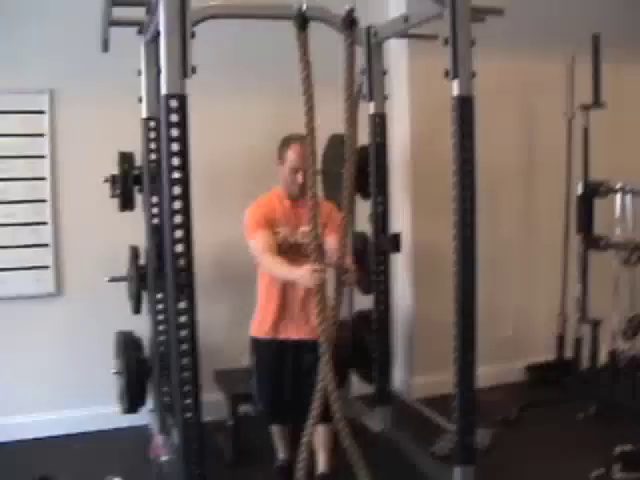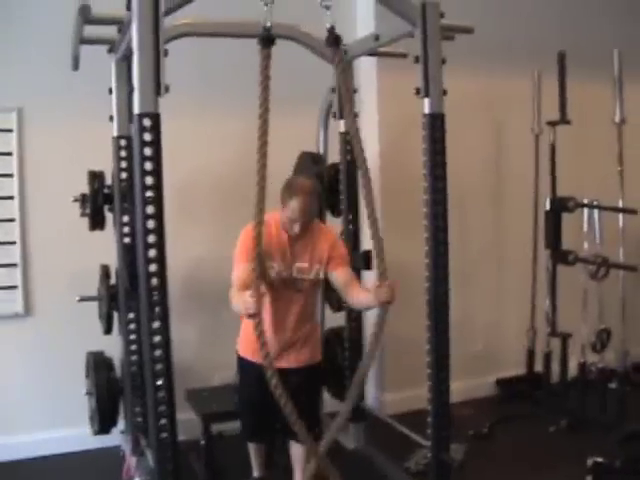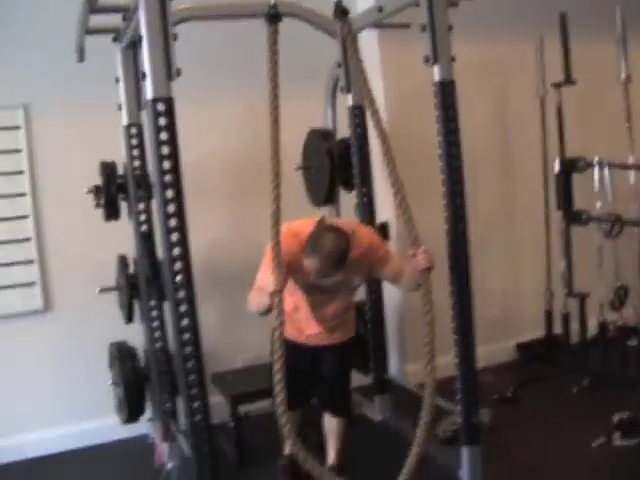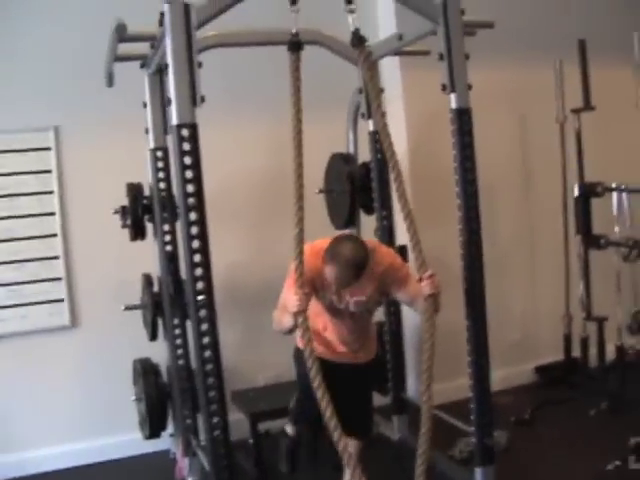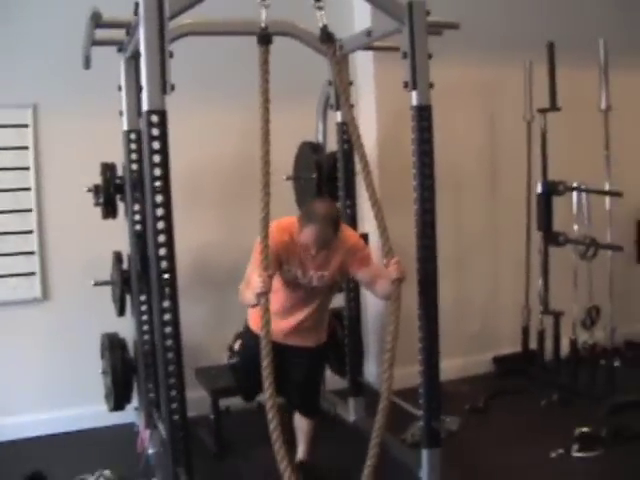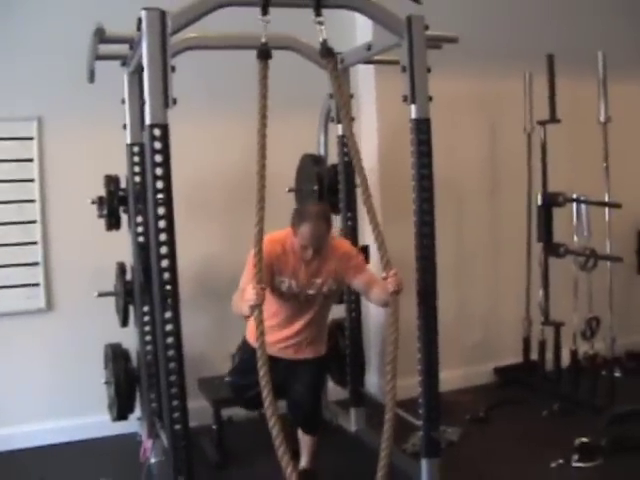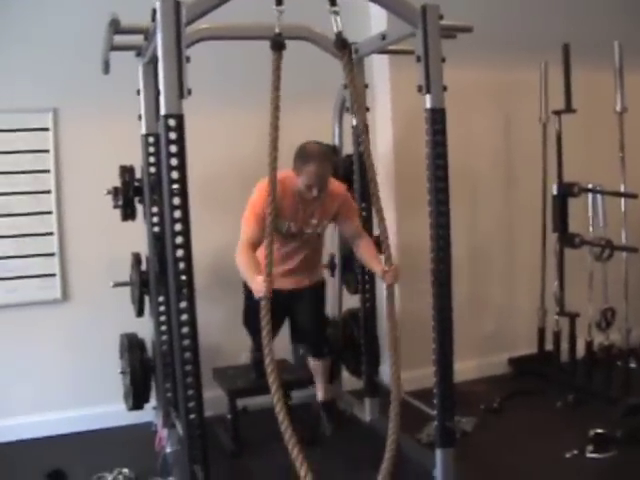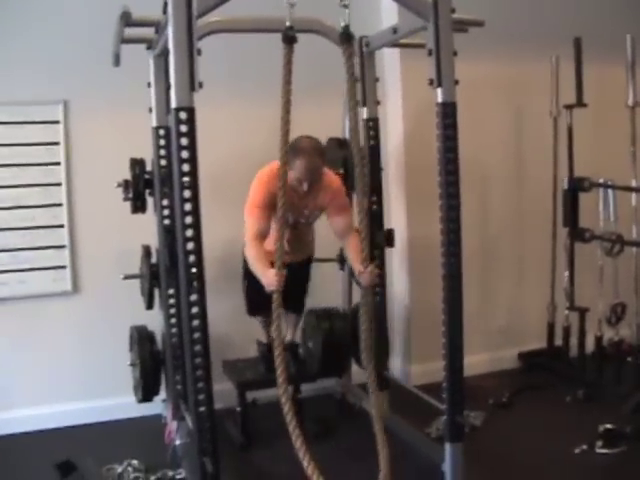
dt=0.4s
person 1, frame 1
left shoulder: (327, 211)
right shoulder: (260, 210)
left elbow: (337, 257)
right elbow: (266, 260)
left wrist: (344, 268)
right wrist: (299, 275)
left hip: (315, 328)
right hip: (271, 328)
left knee: (320, 402)
right knee: (273, 402)
person 1, frame 2
left shoulder: (328, 240)
right shoulder: (255, 235)
left elbow: (350, 290)
right elbow: (237, 289)
left wrist: (377, 296)
right wrist: (243, 302)
left hip: (304, 353)
right hip: (257, 351)
left knee: (303, 424)
right knee: (256, 421)
person 1, frame 3
left shoulder: (366, 242)
right shoulder: (287, 240)
left elbow: (402, 277)
right elbow: (254, 304)
left wrist: (418, 268)
right wrist: (268, 295)
left hip: (337, 332)
right hip: (293, 329)
left knee: (336, 399)
right knee: (290, 396)
right ankle: (289, 455)
person 1, frame 4
left shoulder: (386, 262)
right shoulder: (310, 259)
left elbow: (417, 301)
right elbow: (278, 322)
left wrist: (428, 295)
right wrist: (292, 316)
left hip: (358, 352)
right hip: (315, 346)
left knee: (355, 419)
right knee: (311, 410)
right ankle: (292, 433)
person 1, frame 5
left shoulder: (349, 243)
right shoulder: (278, 234)
left elbow: (376, 283)
right elbow: (246, 290)
left wrist: (391, 279)
right wrist: (254, 293)
left hip: (309, 337)
right hip: (265, 329)
left knee: (305, 401)
right ankle: (242, 347)
person 1, frame 6
left shoulder: (342, 252)
right shoulder: (271, 247)
left elbow: (372, 288)
right elbow: (239, 301)
left wrist: (387, 291)
right wrist: (247, 304)
left hip: (308, 350)
right hip: (263, 342)
left knee: (307, 414)
right knee: (242, 392)
person 1, frame 7
left shoulder: (338, 193)
right shoulder: (269, 190)
left elbow: (356, 235)
right elbow: (244, 246)
left wrist: (379, 267)
right wrist: (256, 280)
left hip: (308, 279)
right hip: (267, 278)
left knee: (316, 340)
right knee: (260, 334)
left ankle: (323, 397)
right ankle: (258, 359)
person 1, frame 8
left shoulder: (332, 185)
right shoulder: (267, 181)
left elbow: (346, 233)
right elbow: (253, 239)
left wrist: (360, 268)
right wrist: (265, 276)
left hip: (300, 252)
right hip: (265, 251)
left knee: (295, 301)
right knee: (261, 302)
left ankle: (290, 343)
right ankle: (267, 341)
